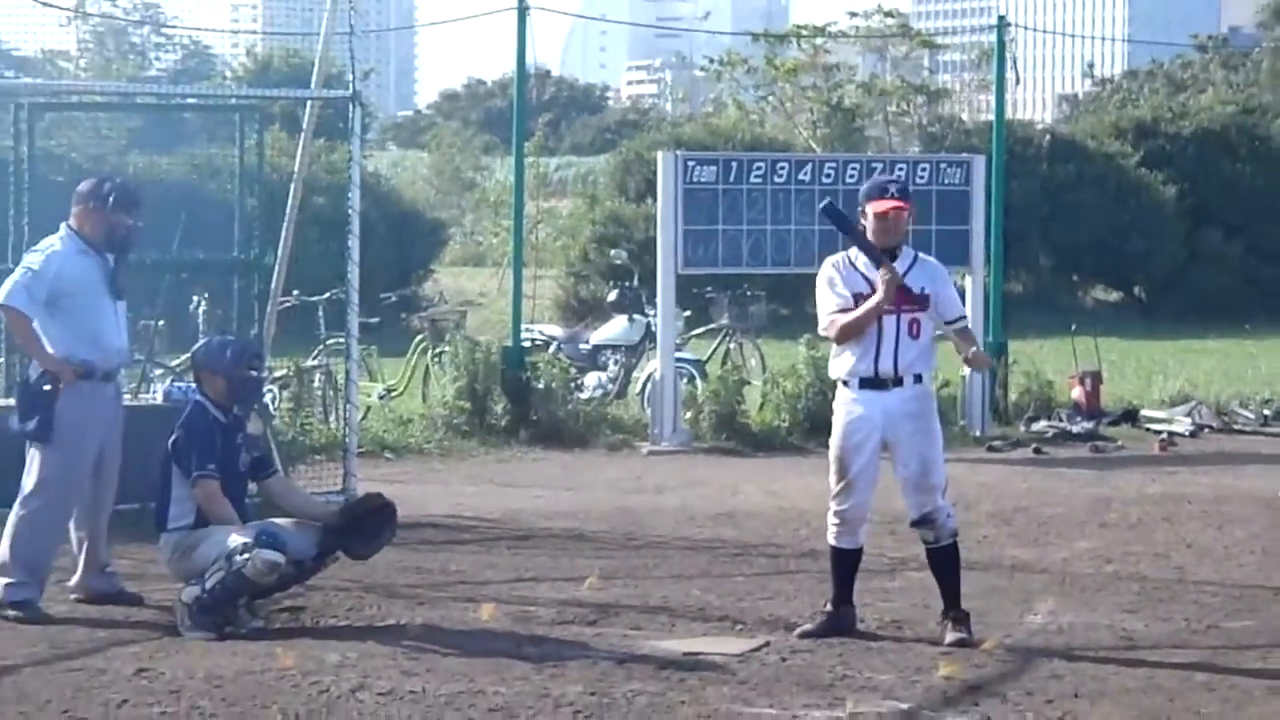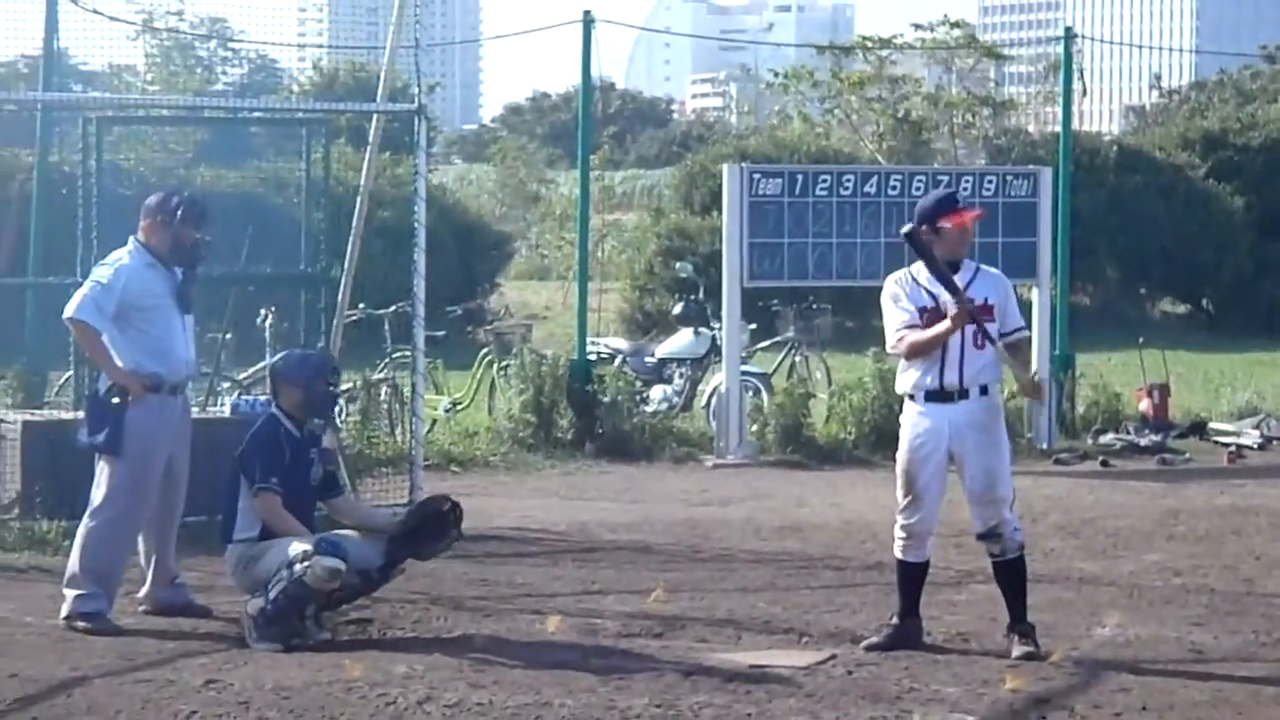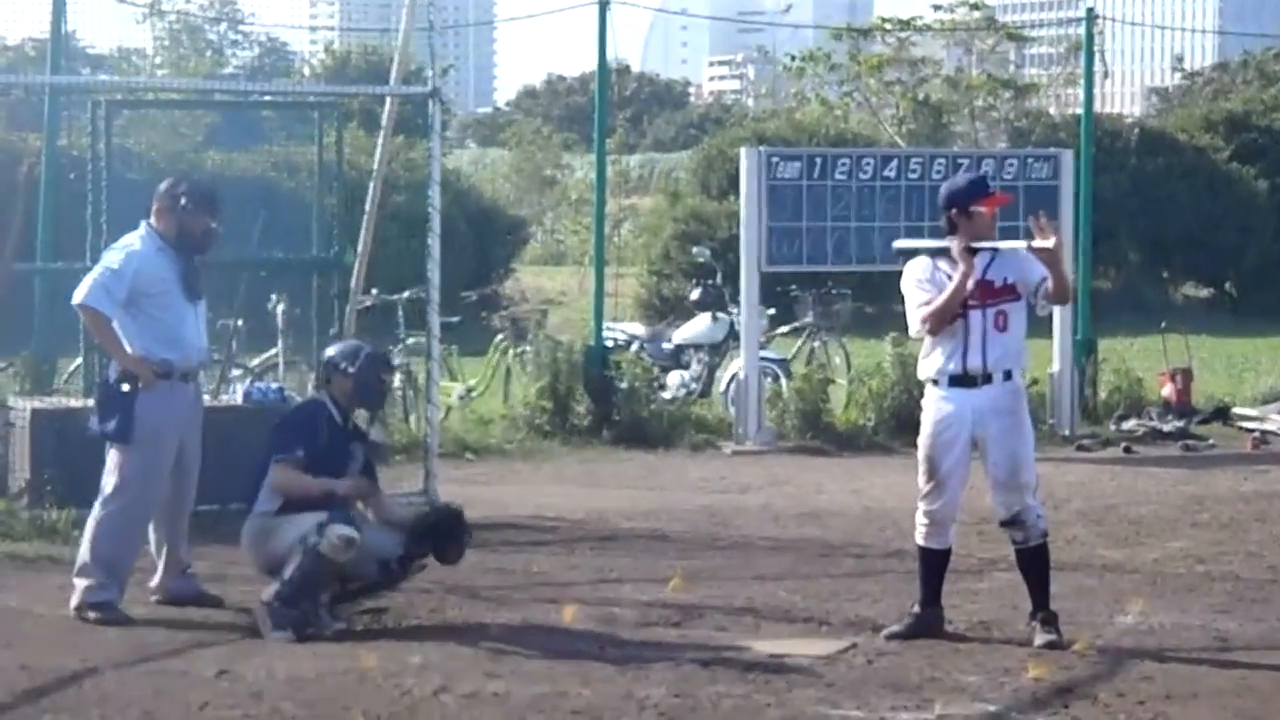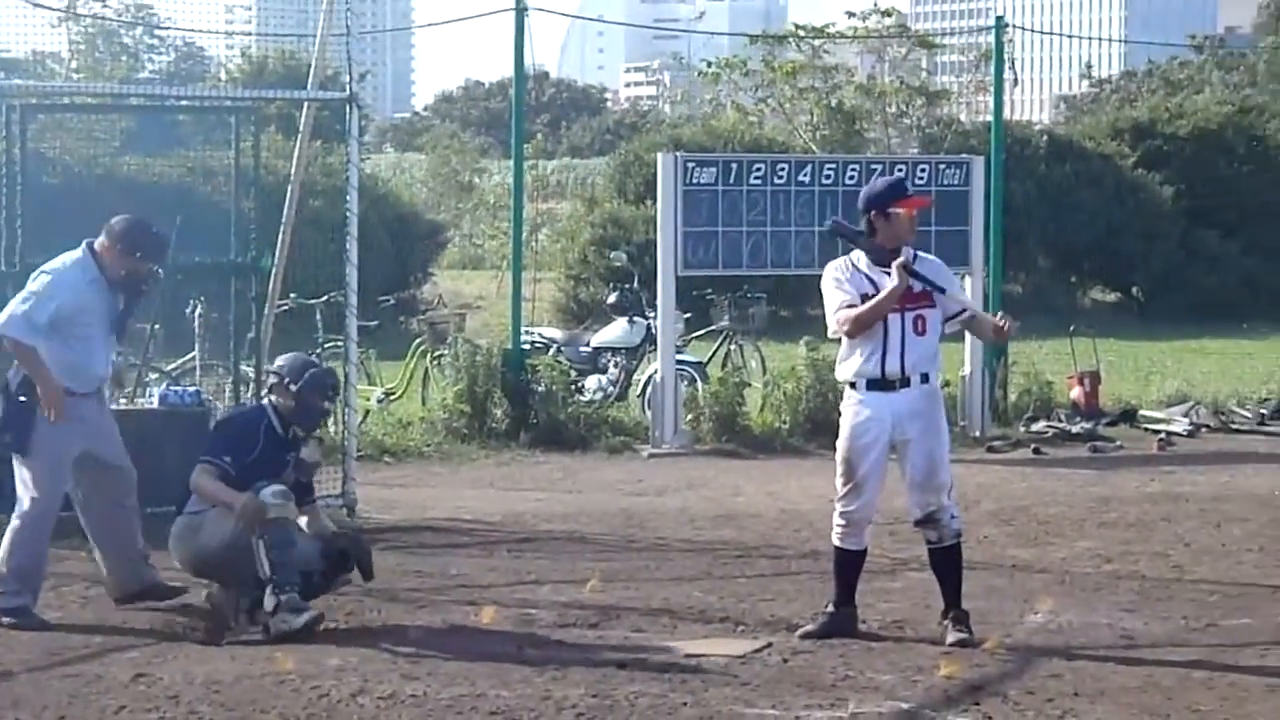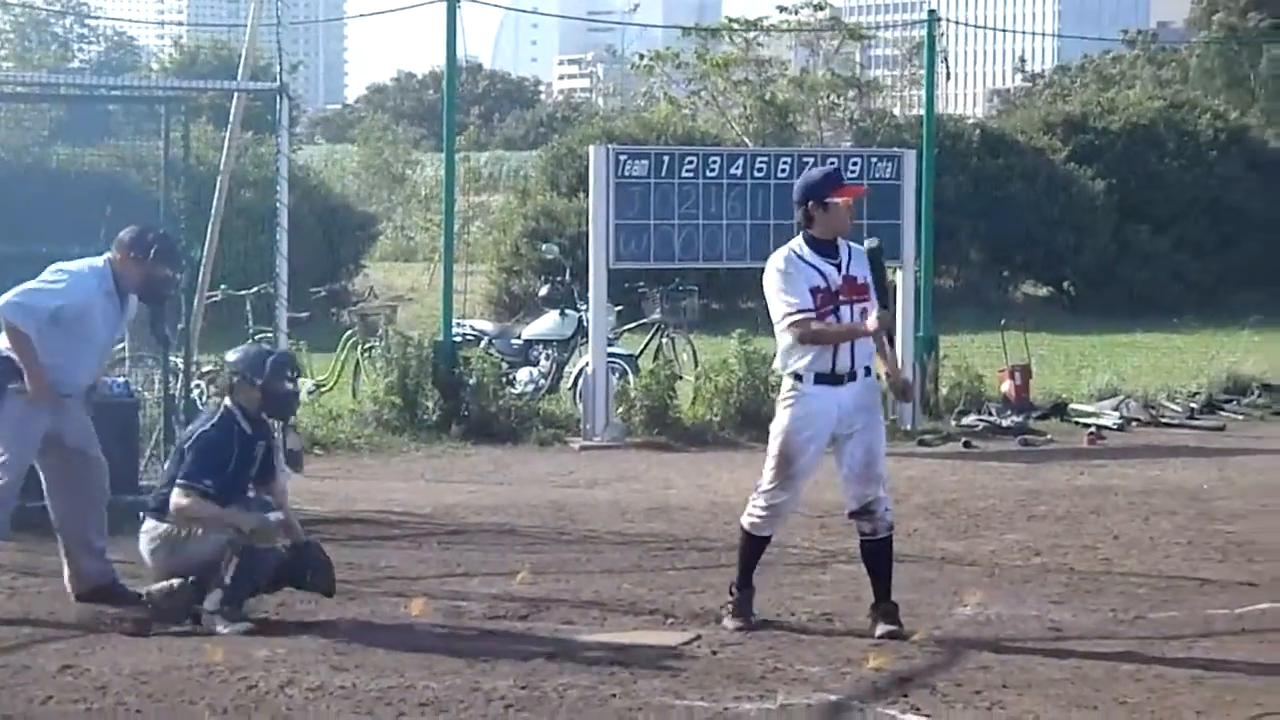
dt=0.5s
person 1, frame 1
left shoulder: (930, 270)
right shoulder: (837, 268)
left elbow: (957, 325)
right elbow: (837, 332)
left wrist: (970, 350)
right wrist: (878, 300)
left hip: (913, 398)
right hip: (857, 400)
left knee: (932, 508)
right knee: (846, 509)
left ankle: (954, 614)
right ankle: (841, 609)
person 1, frame 2
left shoulder: (993, 281)
right shoulder: (901, 285)
left elbow: (1015, 341)
right elbow: (906, 347)
left wrist: (1025, 375)
right wrist: (948, 325)
left hip: (979, 409)
right hip: (923, 413)
left knee: (999, 520)
right knee: (914, 521)
left ankle: (1020, 627)
right ankle: (907, 622)
person 1, frame 3
left shoulder: (1013, 261)
right shoulder: (922, 268)
left elbow: (1059, 296)
right elbow: (931, 324)
left wrist: (1053, 260)
right wrist: (964, 273)
left hip: (1002, 394)
right hip: (946, 398)
left knee: (1021, 506)
right knee: (936, 508)
left ankle: (1042, 614)
right ankle: (928, 611)
person 1, frame 4
left shoulder: (930, 268)
right shoulder: (841, 272)
left elbow: (963, 319)
right elbow: (849, 325)
left wrist: (994, 329)
right wrist: (894, 291)
left hip: (920, 397)
right hip: (865, 401)
left knee: (936, 507)
right knee: (851, 510)
left ankle: (954, 614)
right ankle: (842, 610)
person 1, frame 5
left shoulder: (861, 259)
right shoulder: (785, 264)
right elbow: (801, 330)
left wrist: (892, 369)
right wrist: (862, 328)
left hip: (860, 391)
right hip: (808, 394)
left knee: (871, 500)
right knee: (774, 496)
left ankle: (883, 606)
right ankle: (741, 593)
person 2, frame 1
left shoulder: (104, 261)
right shoulder: (52, 255)
right wrist: (49, 363)
left hip: (107, 389)
right hip: (69, 392)
left knee: (98, 492)
right knee: (48, 491)
left ankle: (95, 576)
person 2, frame 2
left shoulder: (172, 273)
right shoulder: (122, 268)
right elbow: (79, 317)
right wrist: (117, 374)
left hip: (175, 402)
right hip: (137, 405)
left knee: (166, 503)
right knee: (118, 504)
left ankle: (163, 589)
right ankle: (84, 601)
person 2, frame 3
left shoulder: (183, 259)
right shoulder: (133, 253)
right elbow: (88, 303)
right wrist: (127, 361)
left hip: (187, 388)
right hip: (148, 391)
left knee: (178, 492)
right knee: (129, 493)
left ankle: (174, 580)
right ankle: (95, 591)
person 2, frame 4
left shoulder: (111, 283)
right shoulder: (61, 278)
left wrist: (102, 382)
right wrist: (45, 383)
left hip: (88, 401)
right hip: (46, 404)
left knee: (115, 485)
right knee: (41, 502)
left ankle: (132, 578)
person 2, frame 5
left shoulder: (125, 296)
right shoulder: (76, 281)
left wrist: (89, 381)
right wrist: (33, 372)
left hip: (67, 397)
left knee: (88, 482)
left ankle: (93, 578)
person 3, frame 1
left shoulder: (241, 423)
right shoulder: (197, 424)
left elbow: (276, 486)
right elbow: (209, 497)
left wrist: (334, 517)
right wrist: (248, 540)
left hip: (229, 535)
right hip: (186, 542)
left knee: (321, 541)
right knee: (267, 550)
left ankle: (234, 598)
right ankle: (197, 603)
person 3, frame 2
left shoulder: (312, 440)
right shoulder: (267, 436)
left elbow: (341, 505)
right elbow: (269, 511)
left wrist: (398, 525)
right wrist: (317, 544)
left hip: (295, 546)
right hip: (251, 554)
left knee: (386, 553)
right knee: (328, 557)
left ankle: (300, 609)
right ankle: (263, 615)
person 3, frame 3
left shoulder: (355, 436)
right shoulder: (306, 417)
left elbow: (374, 502)
right elbow: (279, 480)
left wrist: (419, 520)
right wrist: (335, 486)
left hip: (319, 533)
right hip: (268, 534)
left knee: (408, 548)
right knee: (341, 529)
left ankle: (318, 598)
right ankle: (278, 604)
person 3, frame 4
left shoulder: (295, 443)
right shoulder: (245, 424)
left elbow: (307, 509)
right elbow: (199, 478)
left wrist: (335, 537)
right wrist: (238, 500)
left hip: (242, 549)
right hip: (195, 536)
left knee: (334, 560)
right knee: (273, 498)
left ankle: (241, 601)
right ankle: (282, 605)
person 3, frame 5
left shoulder: (258, 429)
right shoulder: (216, 433)
left elbow: (272, 487)
right elbow: (180, 502)
left wrist: (302, 544)
right wrist: (242, 521)
left hip: (198, 536)
right hip: (167, 539)
left knee: (286, 566)
right knee: (264, 518)
right ankle: (221, 607)
